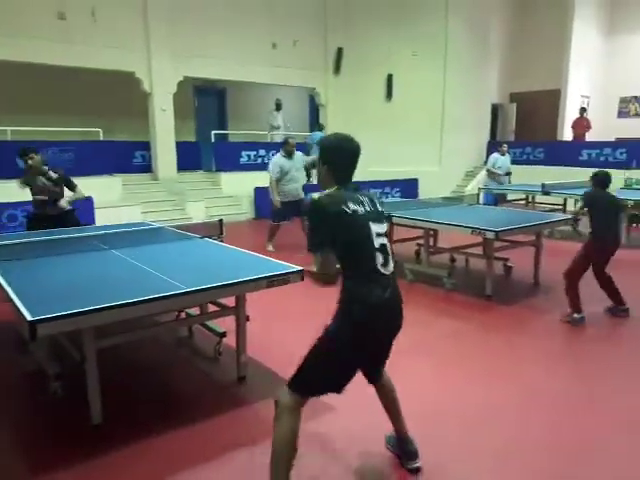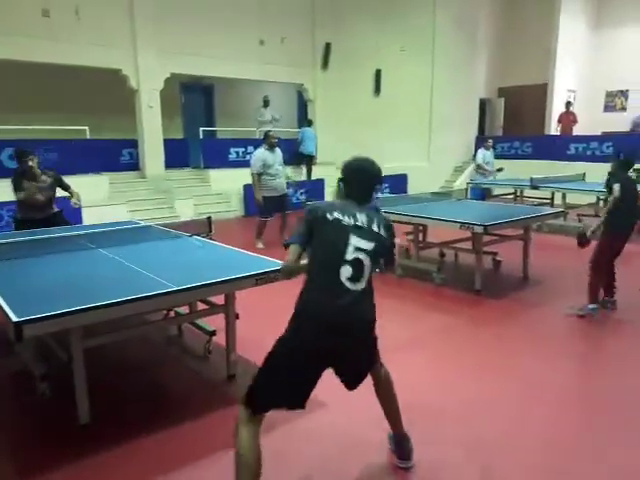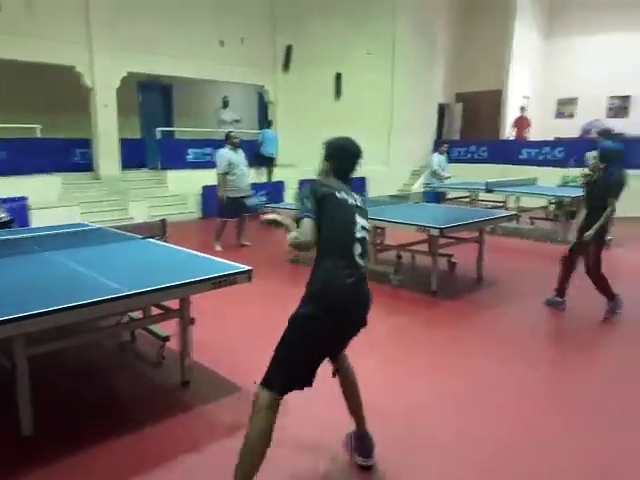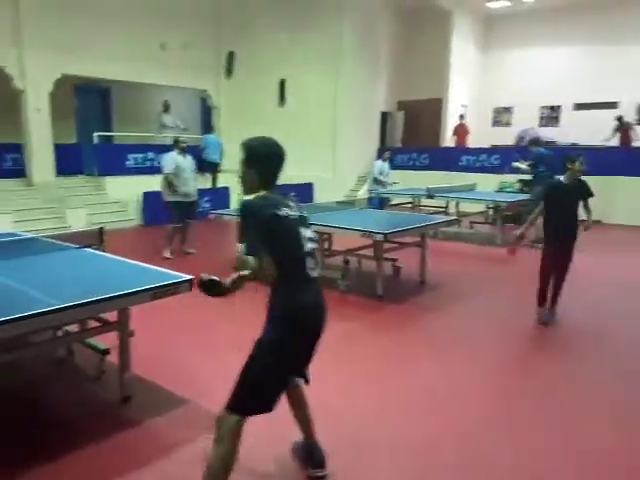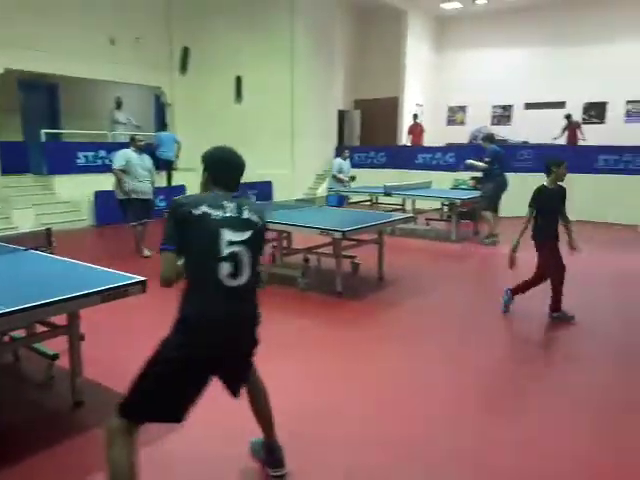
dt=0.3s
person 1, frame 1
left shoulder: (321, 204)
right shoulder: (370, 200)
left elbow: (329, 274)
left wrist: (315, 270)
left hip: (359, 312)
right hip: (391, 308)
left knee: (288, 402)
right knee: (374, 368)
right ankle: (405, 445)
person 1, frame 2
left shoulder: (319, 211)
right shoulder: (382, 225)
left elbow: (291, 267)
left hip: (312, 323)
right hip: (357, 322)
left knee: (247, 417)
right knee: (374, 365)
right ankle: (401, 443)
person 1, frame 3
left shoulder: (318, 187)
right shoulder: (357, 201)
left elbow: (303, 240)
left wrist: (291, 232)
right wrist: (287, 221)
left hip: (325, 296)
right hip: (358, 297)
left knee: (266, 398)
right knee: (336, 354)
right ankle: (362, 441)
person 1, frame 4
left shoulder: (254, 207)
right shoulder: (293, 207)
left elbow: (269, 275)
left wrist: (248, 263)
right wrist: (244, 276)
left hip: (289, 315)
right hip: (313, 310)
left knee: (230, 420)
right knee: (289, 375)
right ankle: (312, 452)
person 1, frame 5
left shoulder: (182, 206)
right shoulder: (255, 213)
left elbow: (168, 277)
left hip: (198, 324)
right hip: (243, 320)
left knee: (121, 428)
right knee: (245, 373)
right ankle: (272, 452)
person 2, frame 1
left shoulder: (591, 194)
right shoulder: (615, 200)
left elbow: (578, 211)
right elbow: (618, 220)
left wrist: (574, 223)
left hip: (598, 239)
right hip: (614, 241)
left knee: (571, 274)
right knee: (600, 273)
left ankle: (577, 314)
right ankle: (620, 306)
person 2, frame 2
left shoulder: (615, 175)
right shoulder: (631, 182)
left elbow: (615, 194)
left wrist: (602, 217)
right wrist: (597, 225)
left hip: (616, 225)
right hip: (627, 226)
left knee: (597, 262)
right knee: (607, 262)
left ankle: (593, 305)
right ankle: (609, 298)
person 2, frame 3
left shoulder: (607, 181)
right shoulder: (590, 182)
left elbow: (611, 208)
left wrist: (594, 230)
right wrist: (577, 229)
left hip: (596, 232)
right hip: (585, 230)
left knee: (593, 269)
right knee: (568, 260)
left ankle: (613, 300)
right ankle: (559, 297)
person 2, frame 4
left shoulder: (581, 186)
right shoulder: (553, 186)
left elbow: (586, 206)
right elbow: (539, 210)
left wrist: (589, 218)
right wrist: (524, 229)
left hip: (569, 237)
right hip: (552, 235)
left knee: (561, 272)
right knee: (546, 270)
left ankle: (551, 307)
right ankle: (542, 308)
person 2, frame 5
left shoulder: (561, 191)
right shoulder: (540, 192)
left elbow: (563, 215)
right elbow: (529, 217)
left wrist: (570, 238)
right wrist: (518, 241)
left hip: (552, 237)
right hip: (543, 238)
left knee: (541, 274)
right knee: (558, 271)
left ankle: (511, 293)
right ankle: (555, 311)
